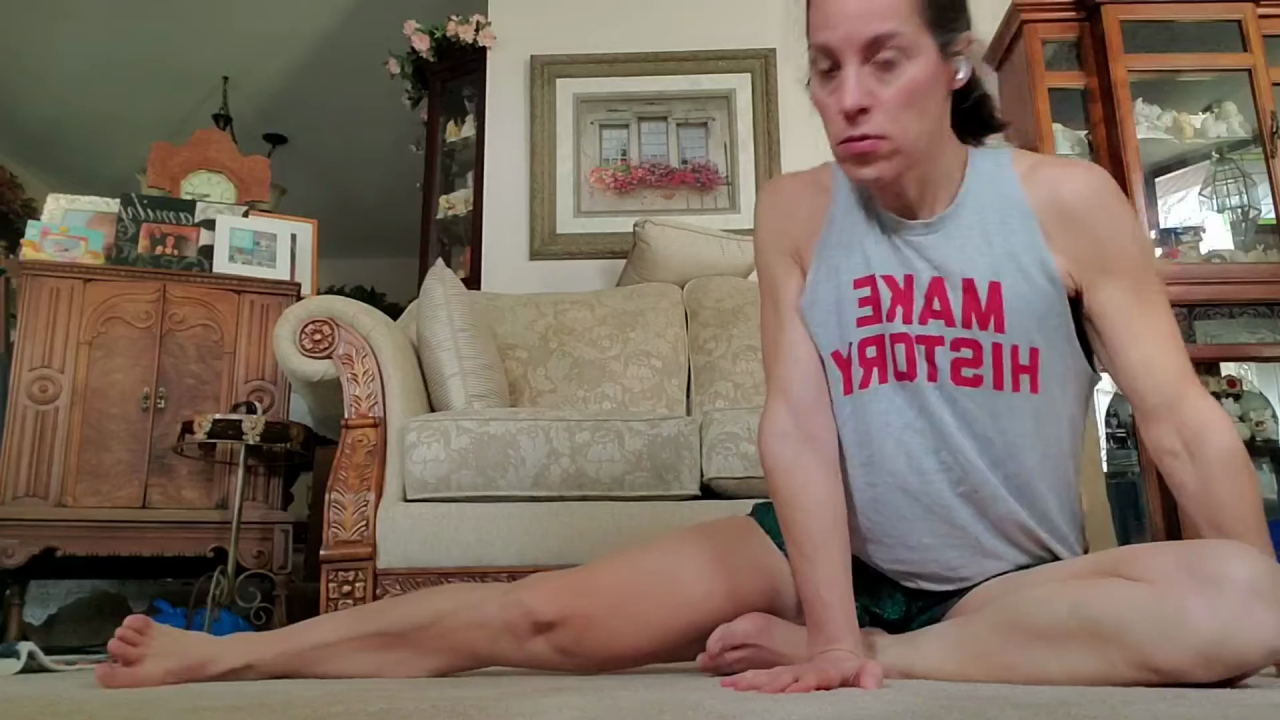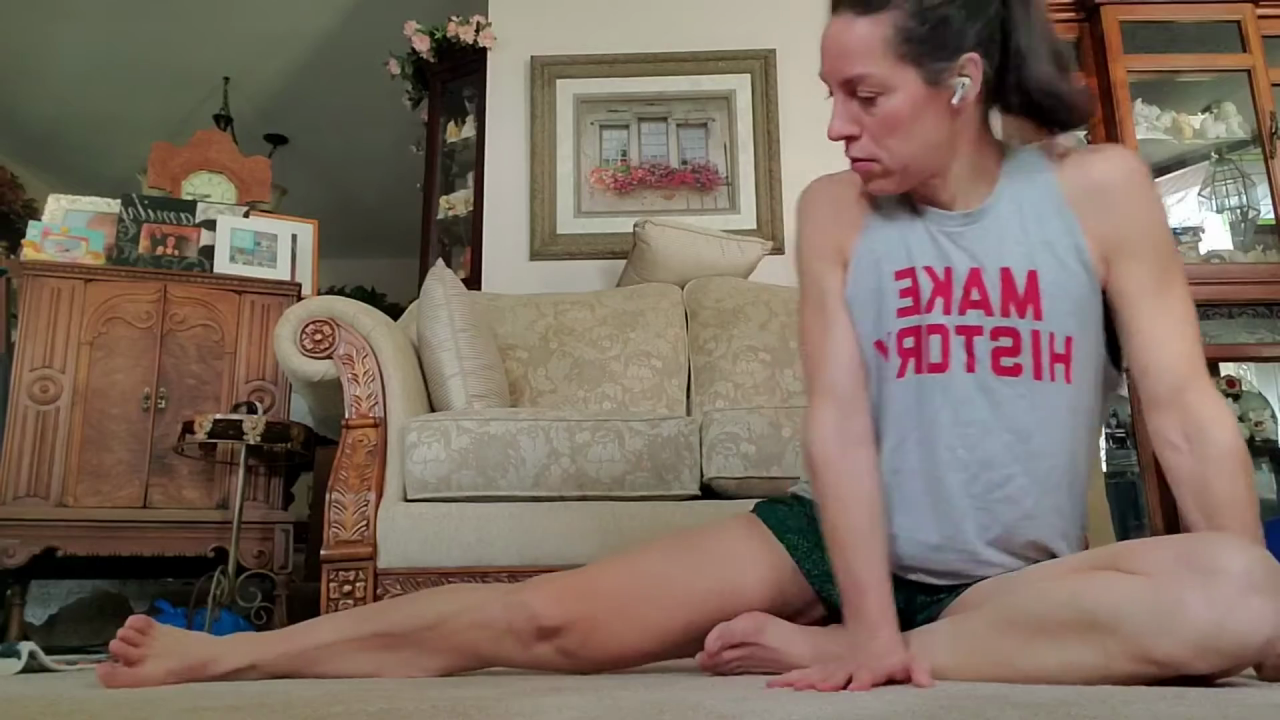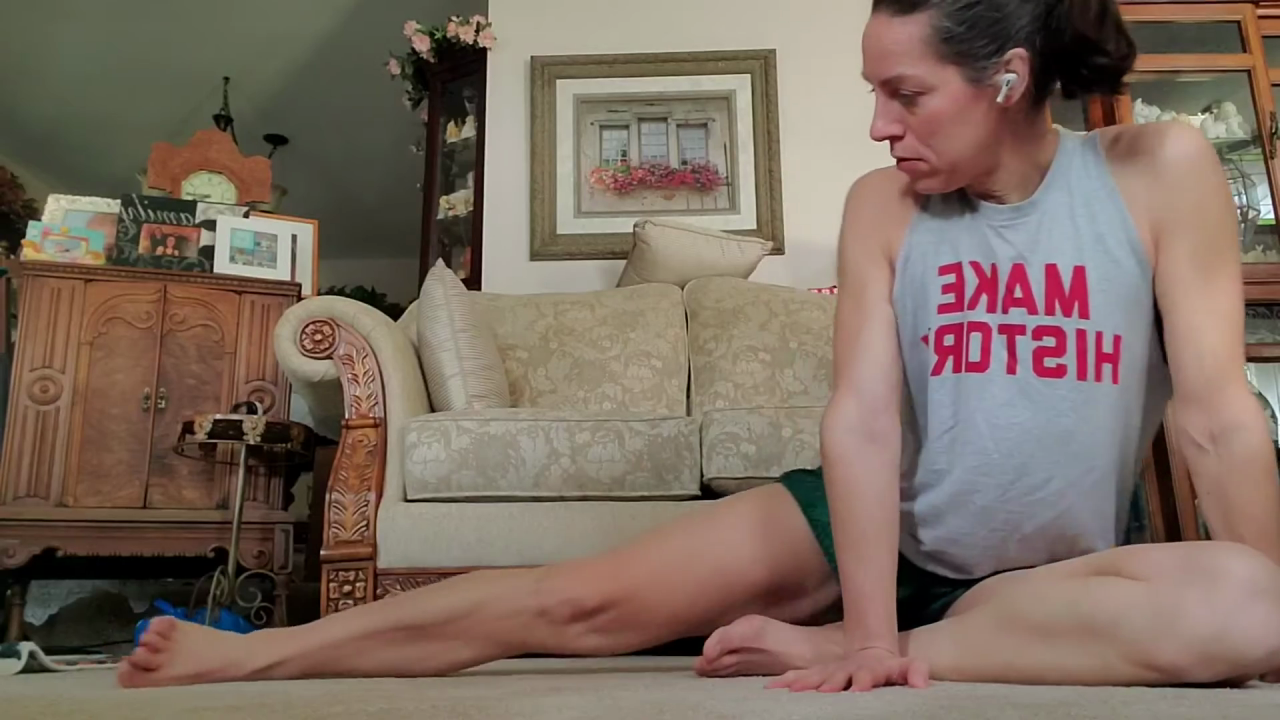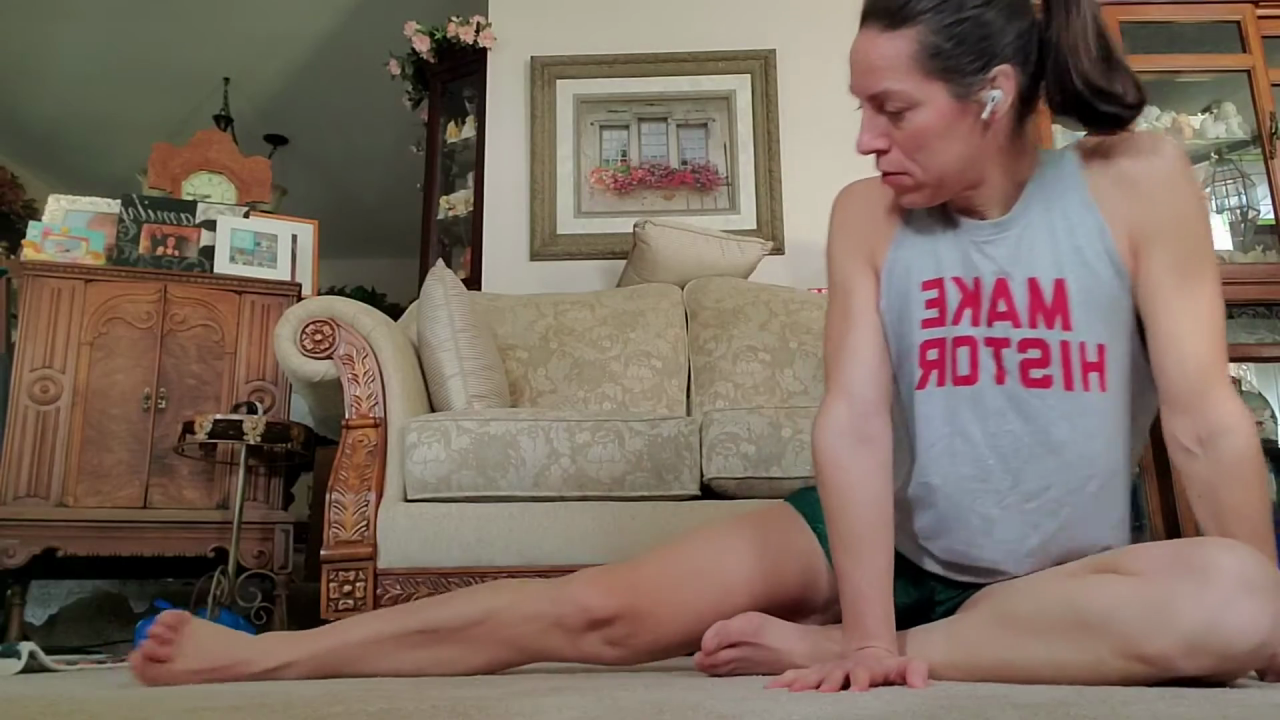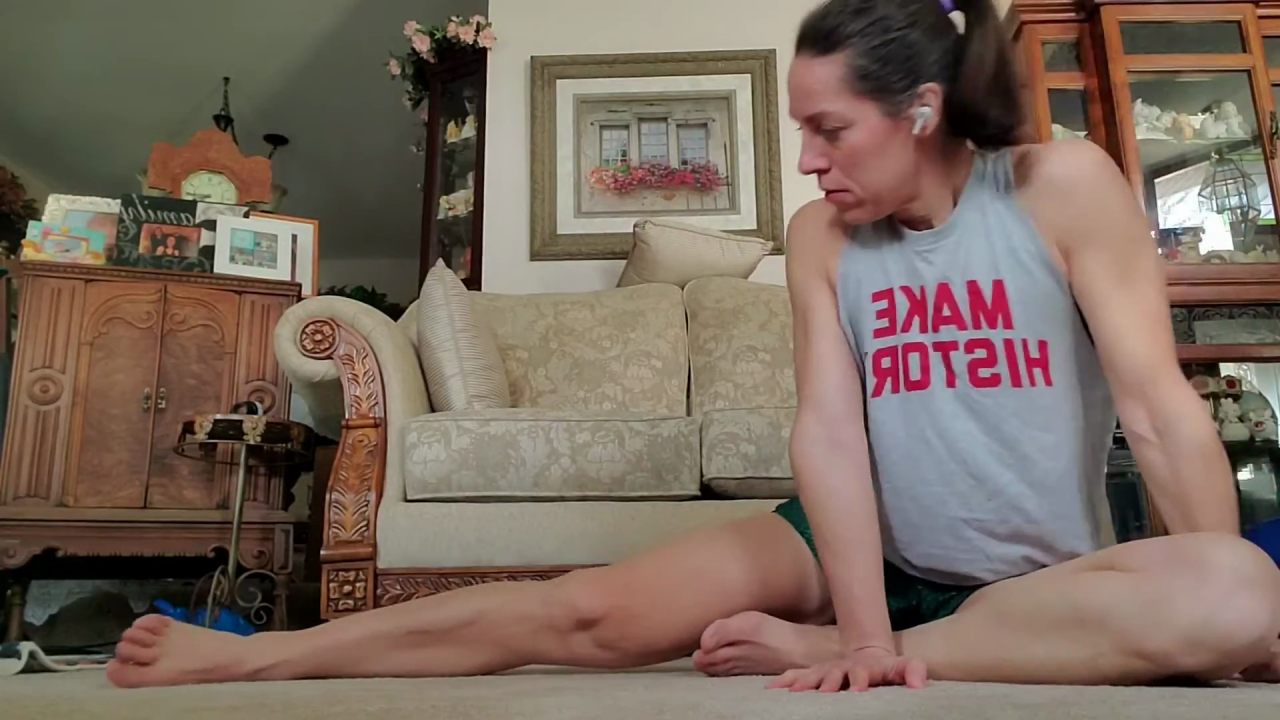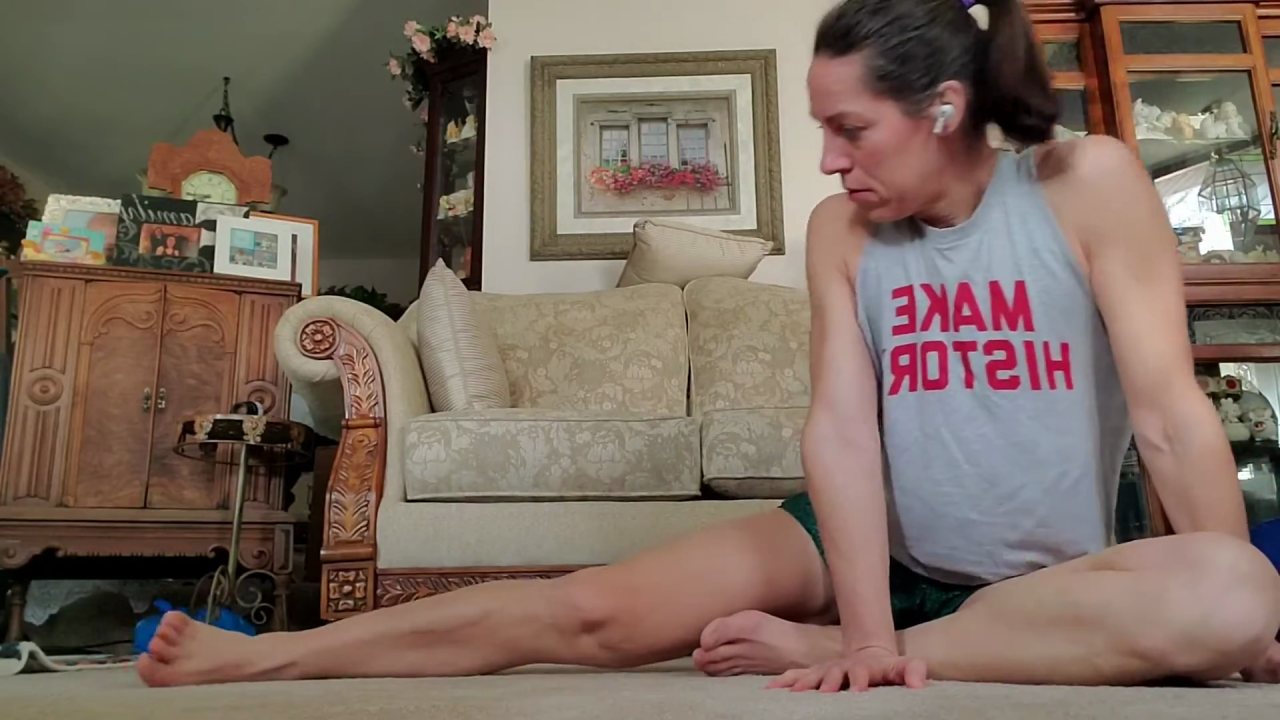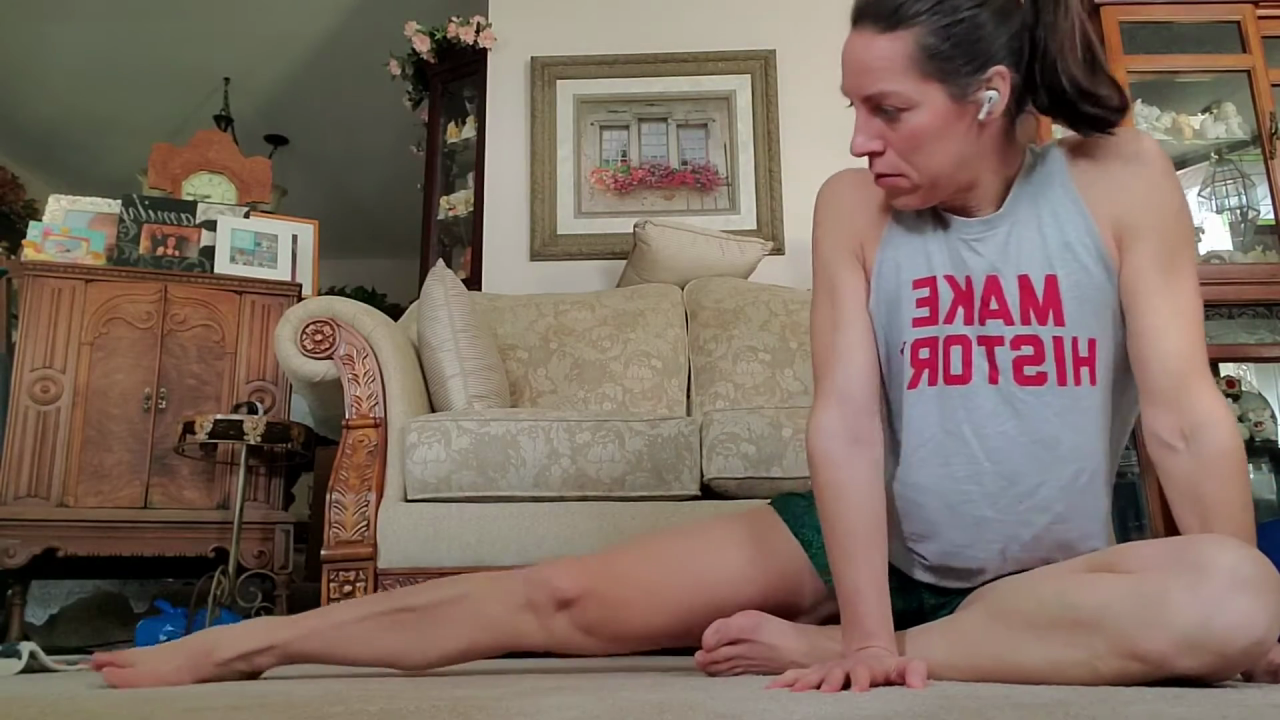
dt=0.3s
person 1, frame 1
left shoulder: (1067, 200)
right shoulder: (794, 209)
left elbow: (1183, 426)
right elbow: (795, 428)
right wrist: (833, 629)
left hip: (1016, 580)
right hip: (839, 545)
right knee: (549, 615)
left ankle: (884, 655)
right ankle: (221, 656)
person 1, frame 2
left shoulder: (1102, 191)
right shoulder: (833, 210)
left elbow: (1185, 416)
right elbow: (837, 421)
right wrist: (873, 629)
left hip: (1012, 582)
right hip: (843, 539)
right knee: (553, 618)
left ankle: (820, 654)
right ankle: (226, 653)
person 1, frame 3
left shoulder: (1162, 172)
right shoulder: (882, 206)
right elbow: (861, 415)
right wrist: (870, 627)
left hip: (1035, 575)
right hip: (870, 523)
right knee: (587, 595)
left ankle: (812, 651)
right ankle: (247, 653)
person 1, frame 4
left shoulder: (1138, 184)
right shoulder: (866, 218)
right elbow: (853, 423)
right wrist: (872, 627)
left hip: (1046, 585)
right hip: (880, 535)
right knee: (598, 610)
left ankle: (817, 652)
right ankle: (259, 654)
person 1, frame 5
left shoulder: (1068, 186)
right shoulder: (821, 235)
left elbow: (1162, 412)
right elbow: (827, 435)
right wrist: (868, 630)
left hip: (1036, 586)
right hip: (863, 545)
right knee: (585, 614)
left ankle: (812, 653)
right ankle: (251, 658)
person 1, frame 6
left shoulder: (1090, 185)
right shoulder: (840, 229)
left elbow: (1171, 415)
right elbow: (839, 430)
right wrist: (870, 628)
left hip: (1037, 583)
right hip: (871, 541)
right knee: (592, 612)
left ankle: (813, 650)
right ankle: (264, 656)
person 1, frame 7
left shoulder: (1120, 180)
right shoulder: (851, 209)
left elbow: (1183, 417)
right elbow: (844, 421)
left wrist: (1139, 642)
right wrist: (869, 629)
left hip: (1038, 583)
right hip: (864, 539)
right knee: (569, 593)
left ankle: (807, 652)
right ankle: (239, 645)
